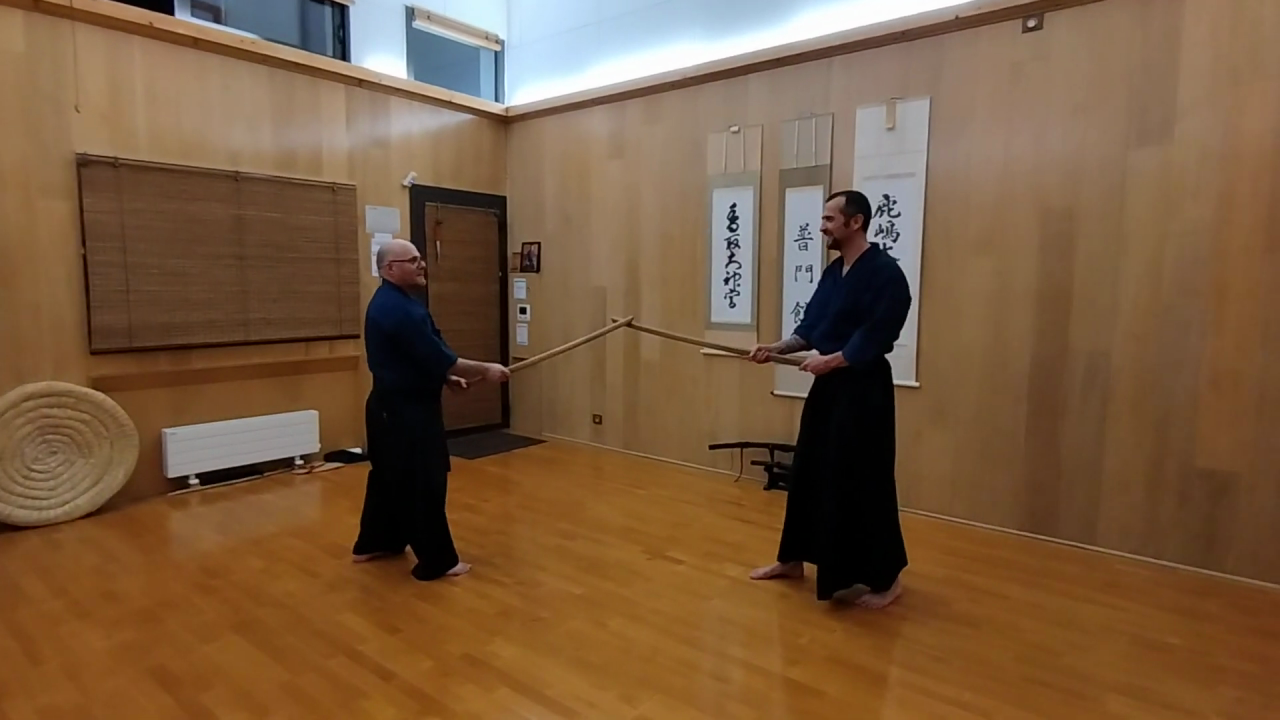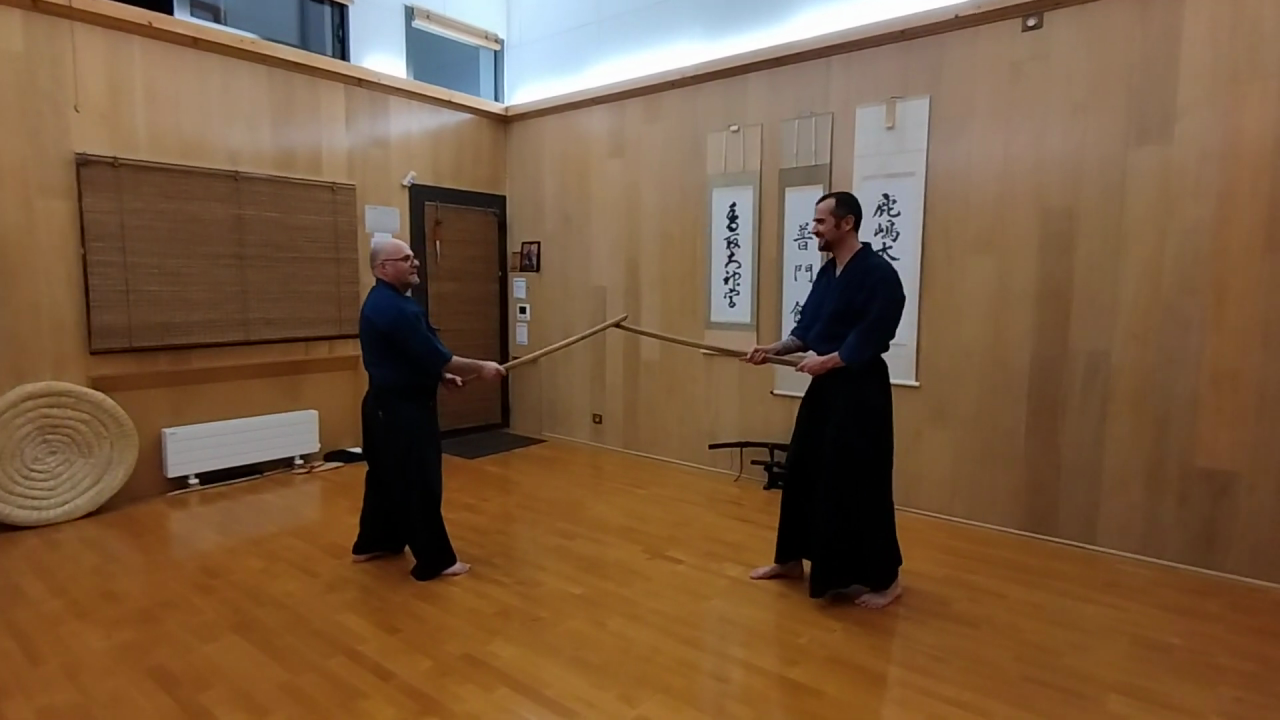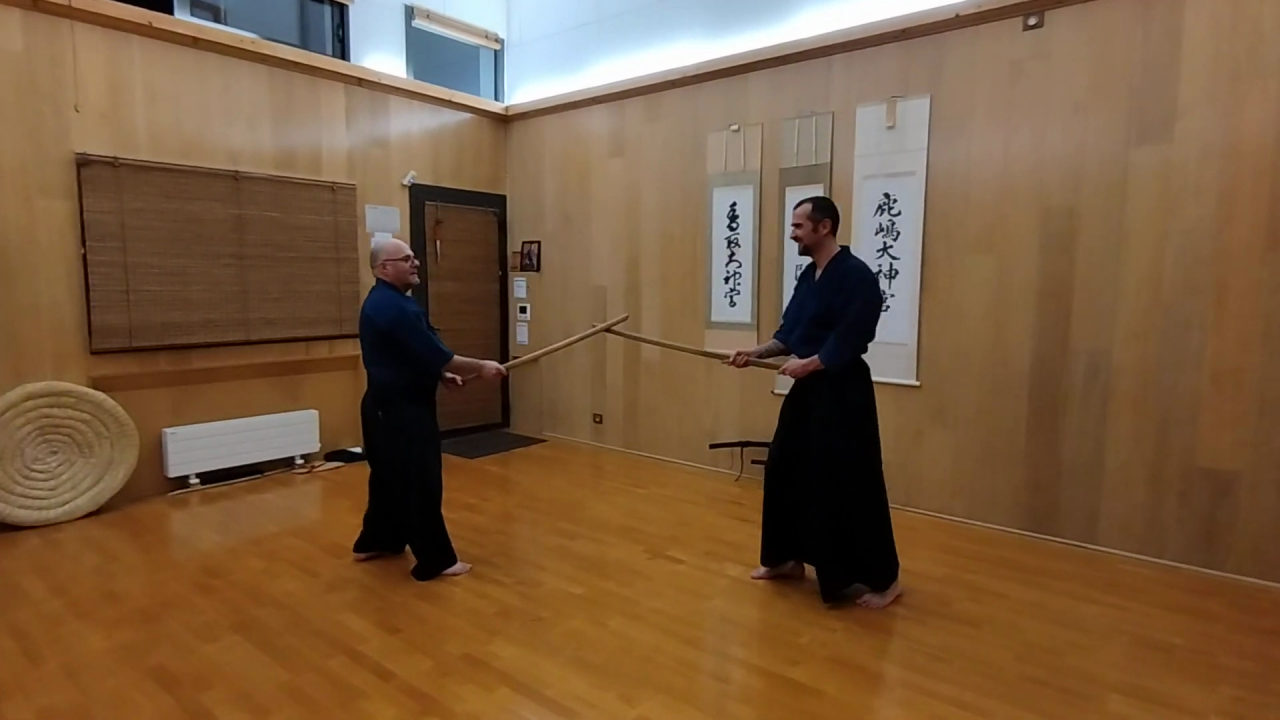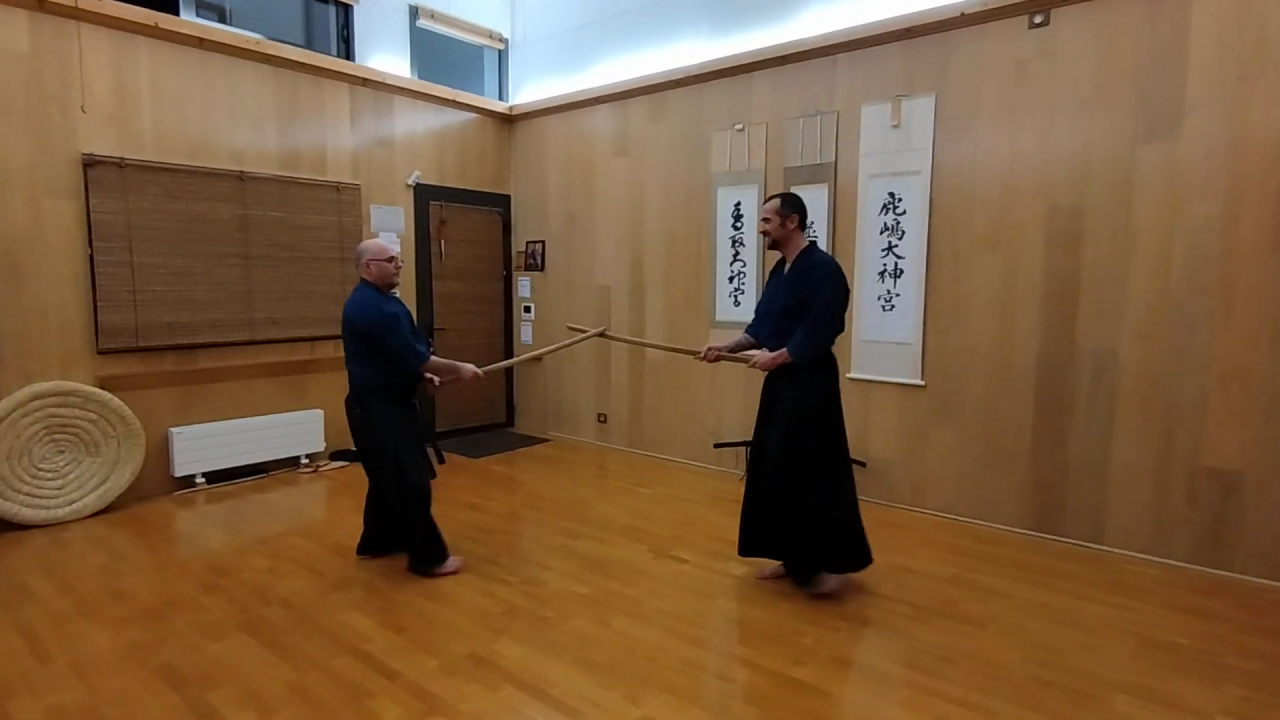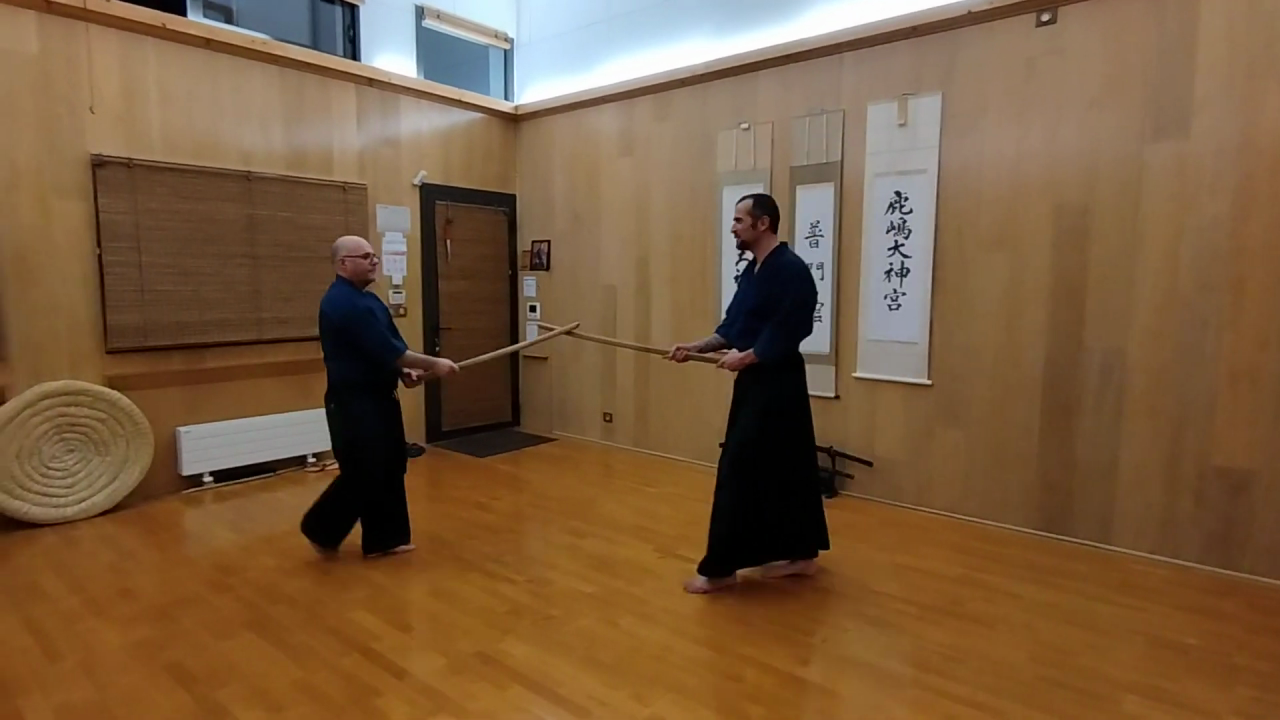
dt=0.3s
person 1, frame 1
left shoulder: (884, 273)
right shoulder: (833, 272)
left elbow: (877, 338)
right elbow: (811, 327)
left wrist: (832, 359)
right wrist: (776, 348)
left hip: (864, 389)
right hip: (828, 386)
left knee: (864, 483)
right knee: (809, 472)
left ankle: (885, 578)
right ankle: (793, 559)
person 1, frame 2
left shoulder: (877, 273)
right shoulder: (827, 272)
left elbow: (873, 338)
right elbow: (807, 329)
left wrist: (828, 360)
right wrist: (774, 349)
left hip: (861, 389)
right hip: (826, 386)
left knee: (860, 483)
right knee: (802, 470)
left ankle: (883, 578)
right ankle: (791, 558)
person 1, frame 3
left shoulder: (856, 276)
right shoulder: (808, 276)
left elbow: (852, 340)
right elbow: (791, 332)
left wrist: (808, 364)
right wrist: (757, 352)
left hip: (843, 391)
right hip: (807, 389)
left knee: (851, 485)
right knee: (784, 470)
left ankle: (882, 578)
right ankle: (785, 557)
person 1, frame 4
left shoulder: (822, 268)
right shoulder: (779, 270)
left elbow: (821, 332)
right elbow: (762, 326)
left wrist: (777, 356)
right wrist: (728, 347)
left hip: (810, 381)
right hip: (782, 379)
left knee: (797, 469)
right knee: (769, 468)
left ankle: (834, 562)
right ankle: (794, 558)
person 1, frame 5
left shoulder: (791, 270)
right shoulder: (752, 270)
left elbow: (788, 333)
right elbow: (733, 326)
left wrist: (746, 357)
right wrist: (696, 347)
left hip: (777, 383)
right hip: (754, 380)
left knee: (740, 470)
right knee: (778, 469)
left ankle: (720, 566)
right ankle: (800, 554)
person 2, frame 1
left shoulder: (387, 302)
right shoulder: (399, 309)
right elbow: (437, 357)
left wrist: (445, 377)
right wrist: (484, 370)
left hip: (393, 405)
right hip: (406, 410)
left knee: (390, 476)
right knee: (424, 483)
left ankle: (373, 543)
right ankle: (437, 560)
person 2, frame 2
left shoulder: (383, 301)
right shoulder: (394, 308)
right elbow: (432, 355)
left wrist: (441, 375)
right wrist: (479, 368)
left hip: (388, 405)
right hip: (401, 409)
left knee: (388, 476)
right knee: (420, 483)
left ankle: (373, 542)
right ankle: (434, 560)
person 2, frame 3
left shoulder: (383, 301)
right shoulder: (394, 307)
right elbow: (433, 353)
left wrist: (441, 374)
right wrist: (479, 367)
left hip: (388, 404)
right hip: (400, 408)
left knee: (391, 477)
right knee: (420, 483)
left ankle: (375, 541)
right ankle: (435, 560)
person 2, frame 4
left shoulder: (384, 302)
right shoulder: (369, 307)
left elbow: (400, 354)
right elbow: (410, 354)
left wrist: (424, 374)
right wrist: (457, 369)
left hip: (392, 402)
right hip: (376, 407)
left knee: (391, 477)
right knee: (408, 480)
left ankle: (378, 543)
right ankle: (429, 557)
person 2, frame 5
left shoulder: (365, 299)
right shoulder: (344, 303)
right elbow: (386, 350)
left wrist: (403, 371)
right wrist: (432, 364)
left hip: (376, 397)
right hip: (354, 402)
left knee: (388, 469)
right knee: (364, 473)
left ankle: (383, 538)
right ankle: (320, 530)
